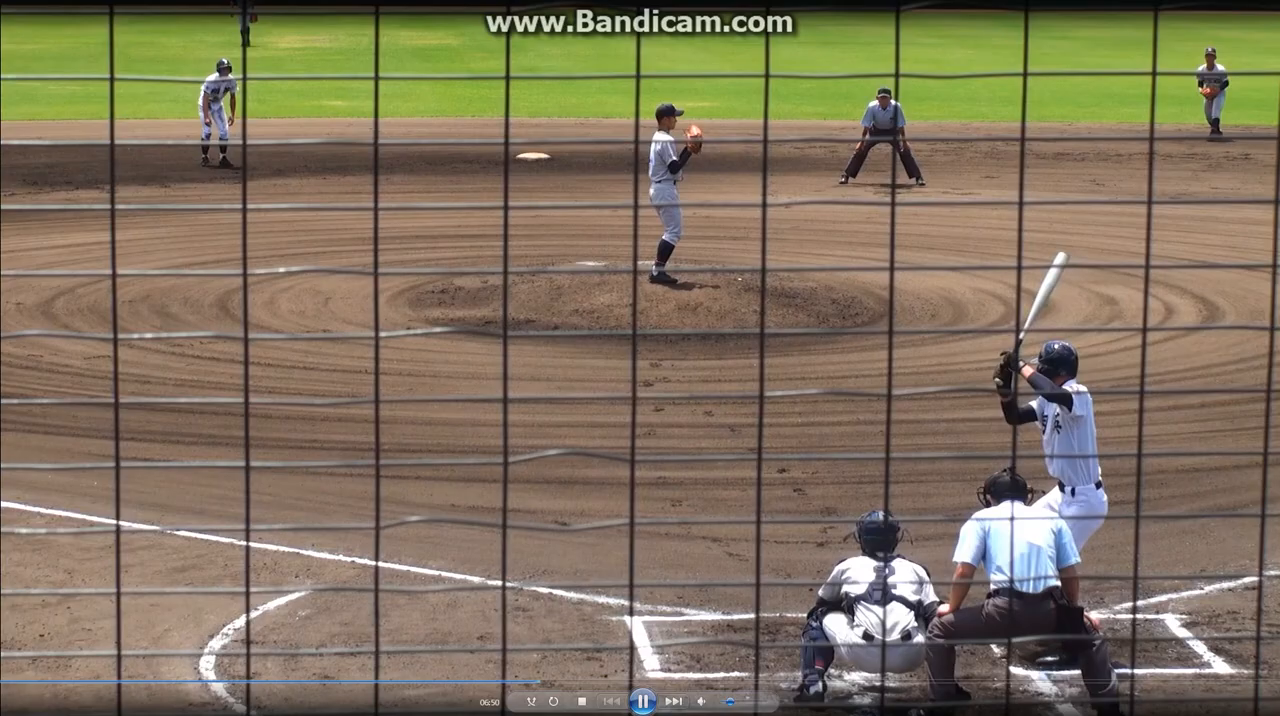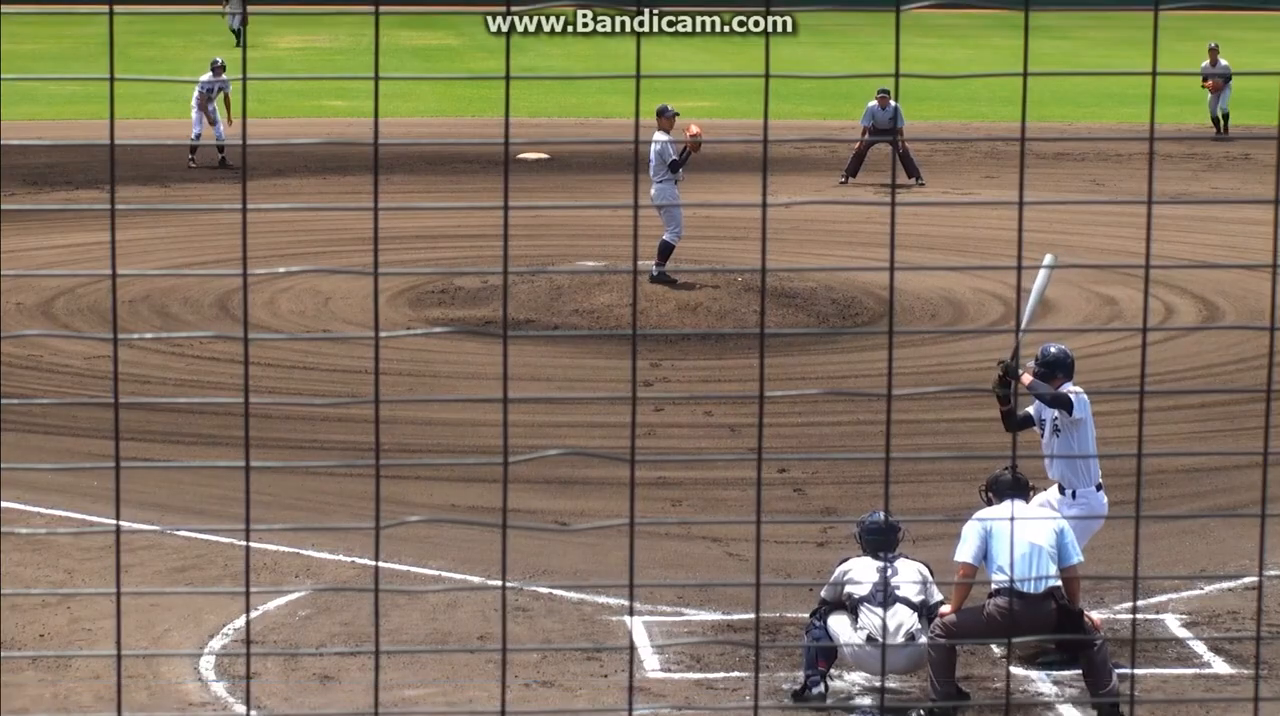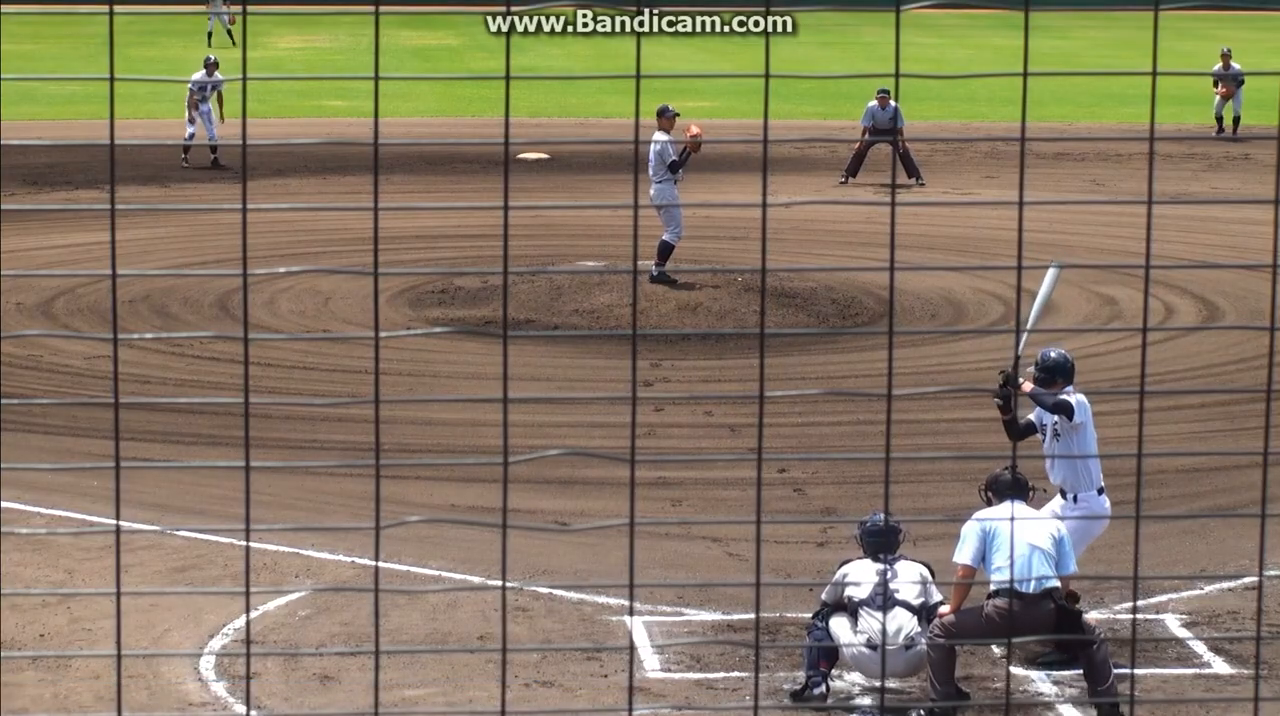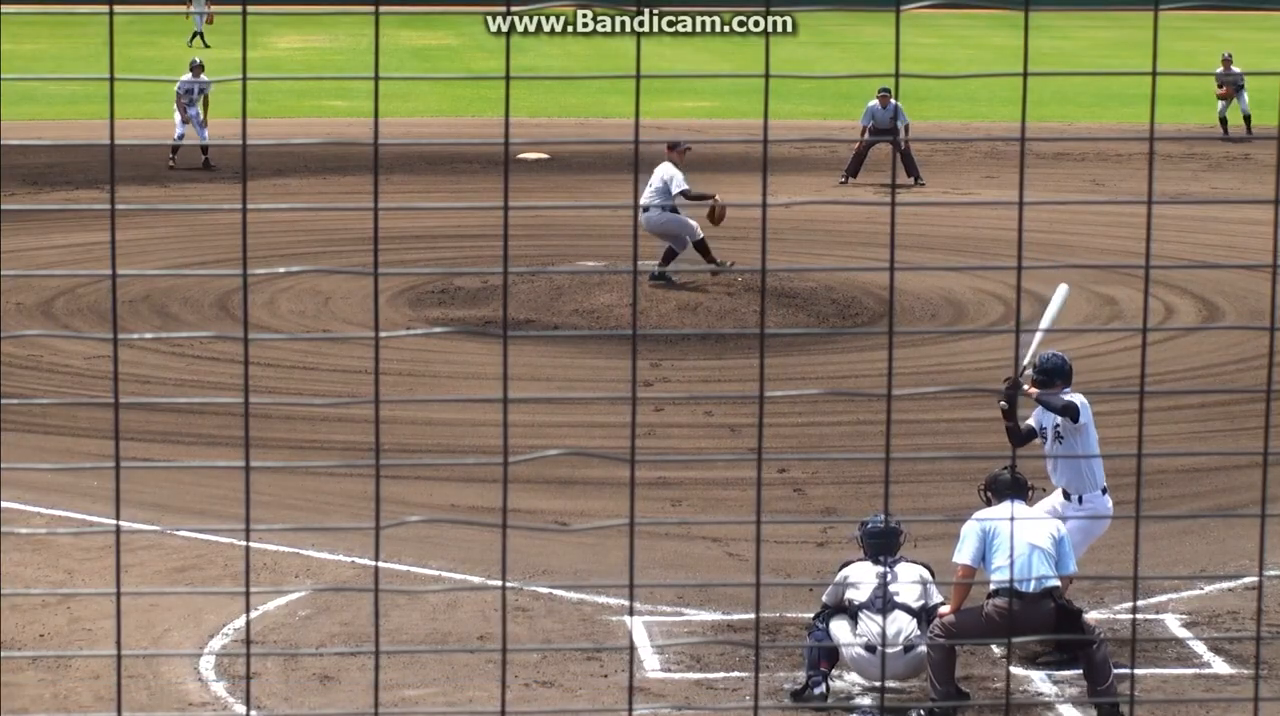
dt=0.5s
person 1, frame 1
left shoulder: (981, 518)
right shoulder: (1052, 518)
left elbow: (964, 571)
right elbow: (1069, 573)
left wrist: (951, 607)
right wrist: (1074, 611)
left hip: (1004, 609)
right hip: (1050, 610)
left knee: (939, 629)
right knee: (1091, 639)
person 1, frame 2
left shoulder: (983, 518)
right shoulder: (1054, 518)
left elbow: (966, 571)
right elbow: (1071, 572)
left wrist: (953, 608)
right wrist: (1075, 610)
left hip: (1006, 608)
right hip: (1051, 610)
left knee: (941, 630)
right knee: (1092, 638)
person 1, frame 3
left shoulder: (982, 519)
right shoulder: (1053, 523)
left elbow: (965, 572)
right elbow: (1064, 580)
left wrist: (952, 608)
left hip: (1004, 610)
right hip: (1049, 610)
left knee: (940, 631)
right knee: (1092, 640)
person 1, frame 4
left shoulder: (982, 519)
right shoulder: (1053, 523)
left elbow: (965, 573)
right elbow: (1063, 579)
left wrist: (952, 608)
left hip: (1005, 609)
right hip: (1049, 610)
left knee: (940, 631)
right knee: (1092, 640)
person 2, frame 1
left shoulder: (1079, 395)
right shoulder: (1048, 400)
left elbow: (1052, 392)
right elbow: (1015, 418)
left wrist: (1020, 366)
right wrist: (1004, 389)
left hip: (1084, 500)
right hip: (1064, 493)
person 2, frame 2
left shoulder: (1076, 397)
right shoulder: (1046, 401)
left elbow: (1053, 399)
right elbow: (1013, 425)
left wrist: (1019, 375)
right wrist: (1003, 398)
left hip: (1084, 502)
right hip: (1062, 493)
person 2, frame 3
left shoulder: (1077, 402)
right shoulder: (1045, 409)
left elbow: (1056, 406)
right elbow: (1017, 434)
left wrist: (1021, 383)
right wrist: (1005, 408)
left hip: (1087, 506)
right hip: (1067, 501)
person 2, frame 4
left shoulder: (1076, 402)
right shoulder: (1044, 410)
left elbow: (1066, 408)
right elbow: (1018, 441)
left wrist: (1027, 390)
right wrist: (1009, 414)
left hip: (1089, 505)
right hip: (1067, 497)
person 3, frame 1
left shoulder: (847, 566)
right shoulder: (915, 570)
left elbow: (823, 603)
right elbow: (934, 615)
left hip: (862, 654)
right hip: (909, 657)
left knee: (817, 620)
left ankle: (813, 686)
person 3, frame 2
left shoulder: (849, 566)
right shoulder: (918, 568)
left elbow: (825, 603)
right elbow: (938, 613)
left hip: (865, 656)
right hip: (912, 658)
left knee: (820, 619)
left ankle: (815, 687)
person 3, frame 3
left shoulder: (850, 569)
right shoulder: (919, 570)
left elbow: (826, 606)
right elbow: (939, 614)
left hip: (866, 660)
right hip: (912, 662)
left knee: (822, 619)
left ankle: (816, 687)
person 3, frame 4
left shoulder: (850, 570)
right shoulder: (920, 571)
left elbow: (827, 607)
left hip: (865, 663)
right hip: (911, 665)
left knee: (824, 619)
left ankle: (816, 687)
person 4, frame 1
left shoulder: (657, 138)
right shoulder: (666, 140)
right elbow: (674, 168)
left wrist: (687, 148)
right wrist: (690, 152)
left hip: (658, 189)
right hip: (666, 190)
left knee: (670, 231)
right knee: (674, 231)
left ankle: (657, 270)
right ankle: (658, 271)
person 4, frame 2
left shoulder: (657, 138)
right shoulder: (665, 139)
right elbow: (675, 167)
left wrist: (686, 148)
right wrist: (690, 151)
left hip: (659, 189)
right hip: (666, 190)
left knee: (671, 231)
right knee: (675, 231)
left ankle: (657, 270)
right ankle: (658, 271)
person 4, frame 3
left shoulder: (657, 137)
right shoulder: (665, 140)
right elbow: (674, 168)
left wrist: (686, 147)
right wrist: (690, 150)
left hip: (657, 190)
right hip: (666, 190)
left knee: (671, 231)
right knee: (675, 232)
left ankle: (657, 271)
right ankle: (658, 271)
person 4, frame 4
left shoulder: (662, 168)
right shoulder: (674, 173)
right elbow: (688, 195)
left wrist: (679, 217)
right wrist: (712, 196)
left hip: (647, 217)
right hip: (655, 216)
left knee: (680, 241)
right knee: (692, 228)
left ankle: (659, 272)
right ankle: (715, 264)
